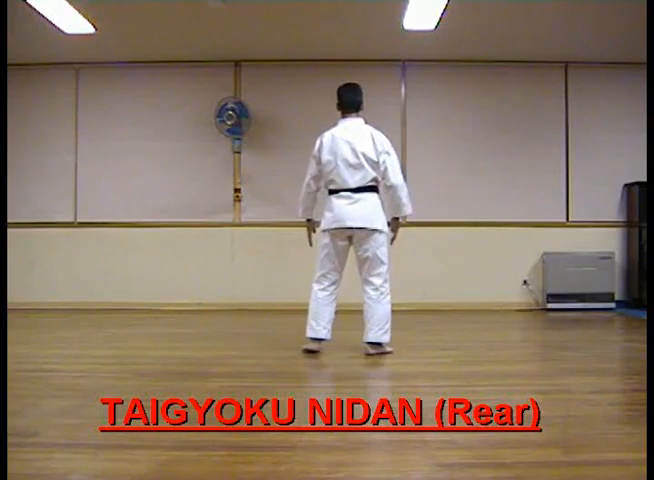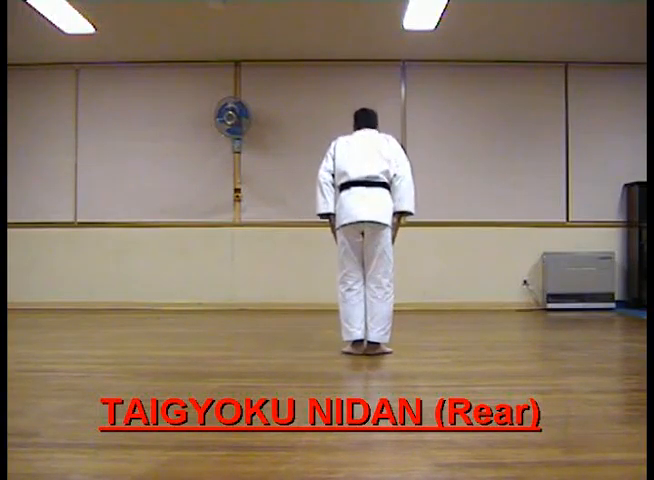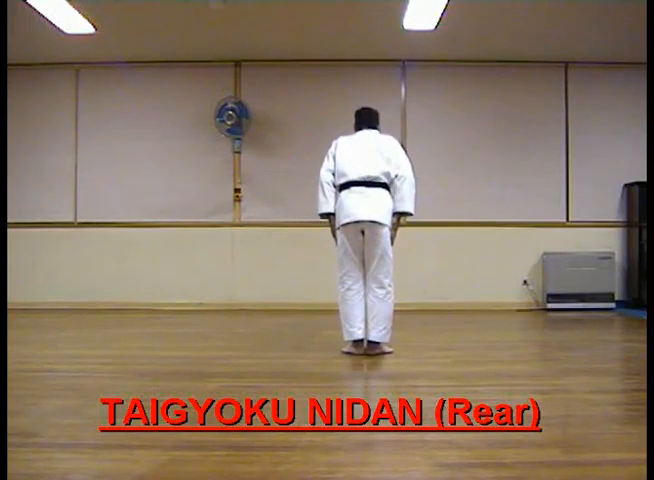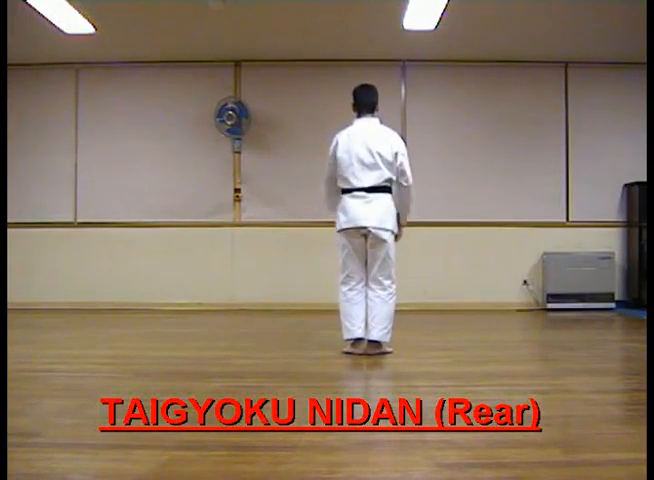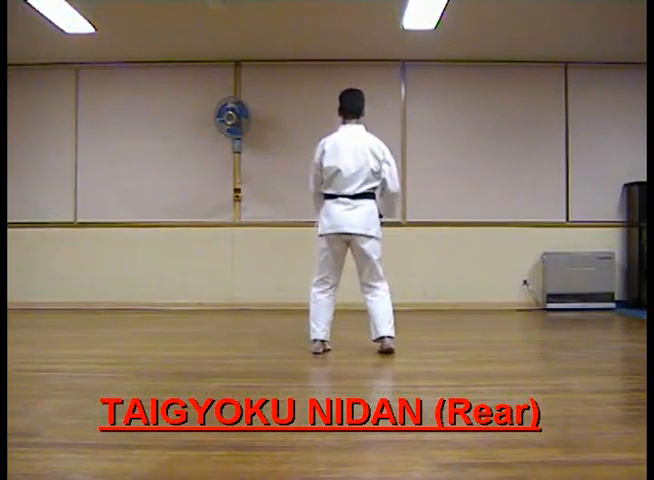
dt=1s
person 1, frame 1
left shoulder: (325, 139)
right shoulder: (376, 137)
left elbow: (312, 182)
right elbow: (393, 180)
left wrist: (308, 217)
right wrist: (396, 215)
left hip: (336, 212)
right hip: (369, 211)
left knee: (325, 279)
right knee: (375, 280)
left ankle: (315, 338)
right ankle: (375, 341)
person 1, frame 2
left shoulder: (339, 144)
right shoulder: (389, 142)
left elbow: (325, 178)
right elbow: (402, 177)
left wrist: (330, 216)
right wrist: (399, 215)
left hip: (347, 207)
right hip: (379, 206)
left knee: (350, 279)
right knee: (380, 279)
left ankle: (355, 340)
right ankle: (376, 341)
person 1, frame 3
left shoulder: (340, 144)
right shoulder: (390, 143)
left elbow: (326, 179)
right elbow: (404, 177)
left wrist: (331, 217)
right wrist: (398, 216)
left hip: (347, 208)
right hip: (379, 208)
left knee: (350, 279)
right knee: (380, 279)
left ankle: (356, 340)
right ankle: (376, 341)
person 1, frame 4
left shoulder: (341, 138)
right shoulder: (391, 137)
left elbow: (331, 181)
right elbow: (405, 181)
left wrist: (336, 210)
right wrist: (401, 214)
left hip: (350, 210)
right hip: (381, 210)
left knee: (351, 279)
right knee: (381, 280)
left ankle: (355, 340)
right ankle: (376, 341)
person 1, frame 5
left shoulder: (326, 144)
right shoulder: (376, 145)
left elbow: (315, 186)
right elbow: (391, 187)
right wrist: (382, 212)
left hip: (332, 215)
right hip: (365, 215)
left knee: (324, 283)
right knee: (374, 282)
left ankle: (318, 340)
right ankle: (386, 337)
